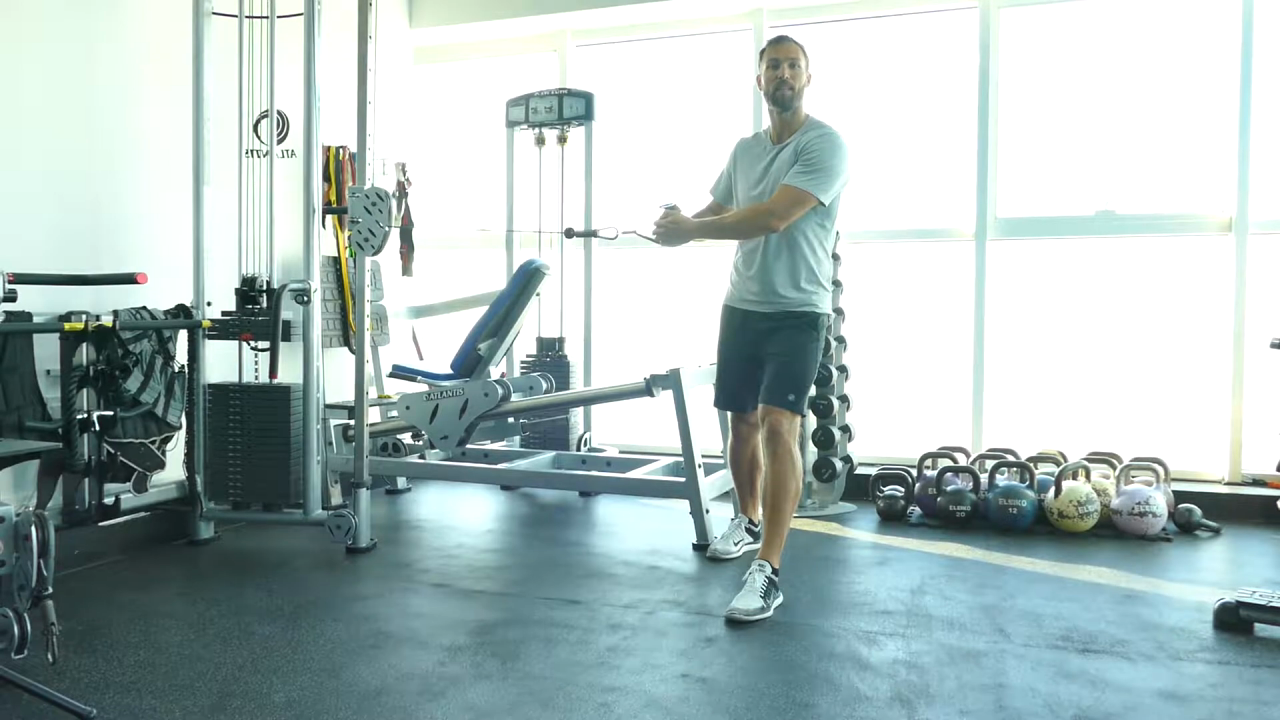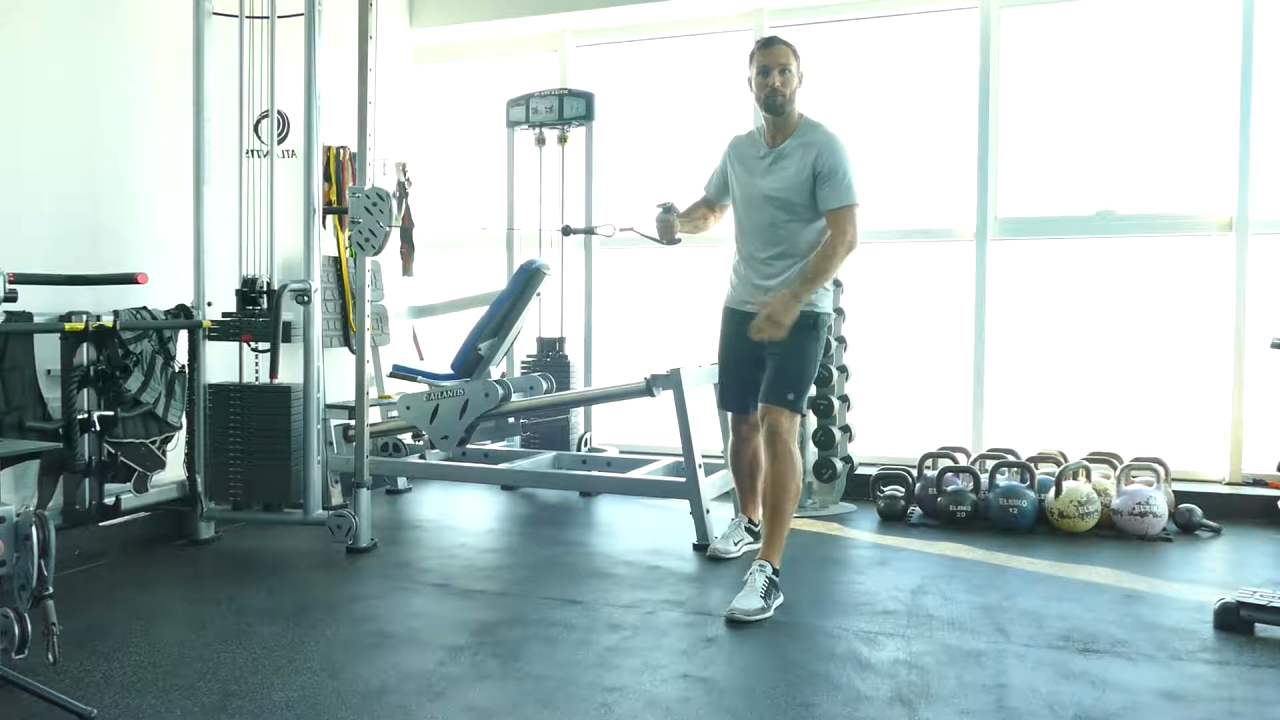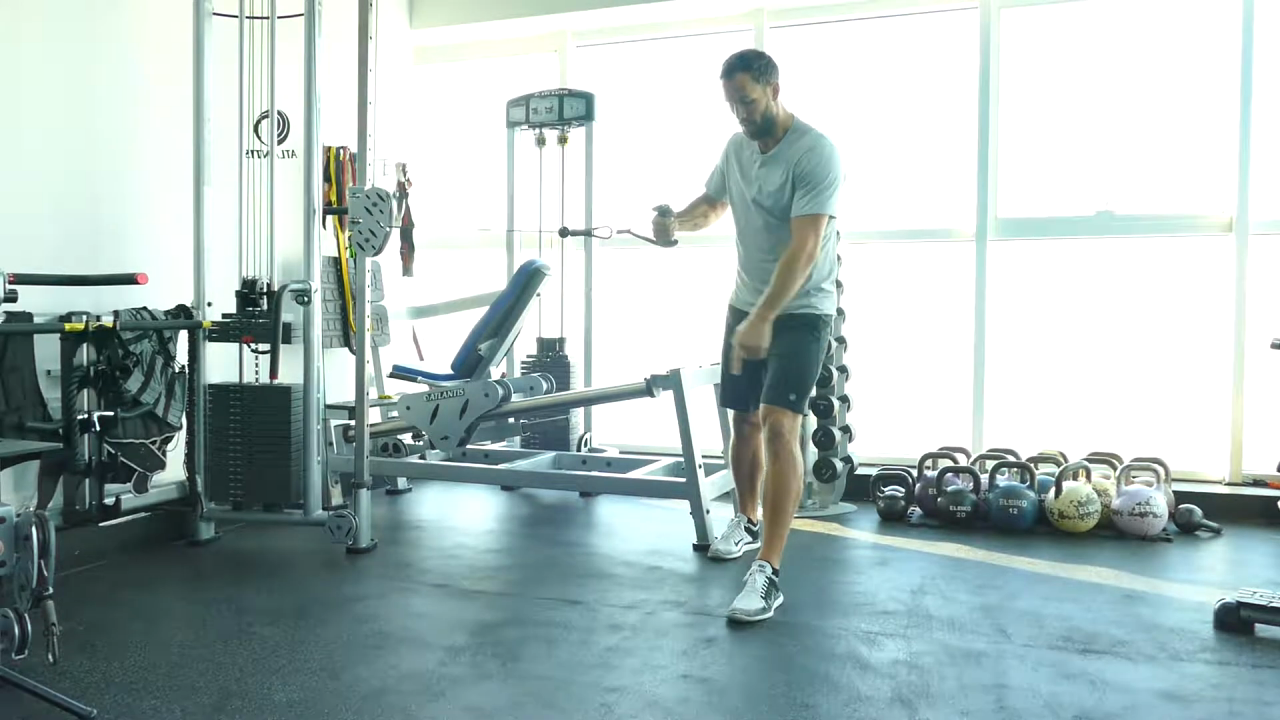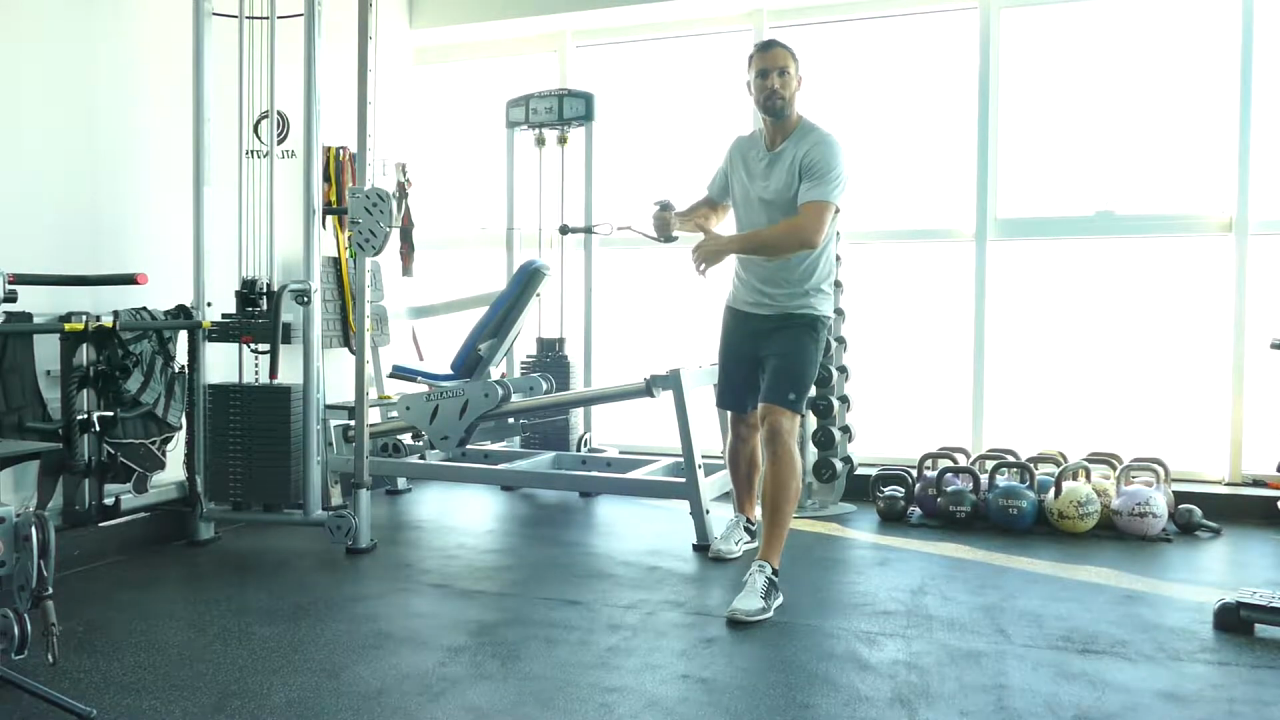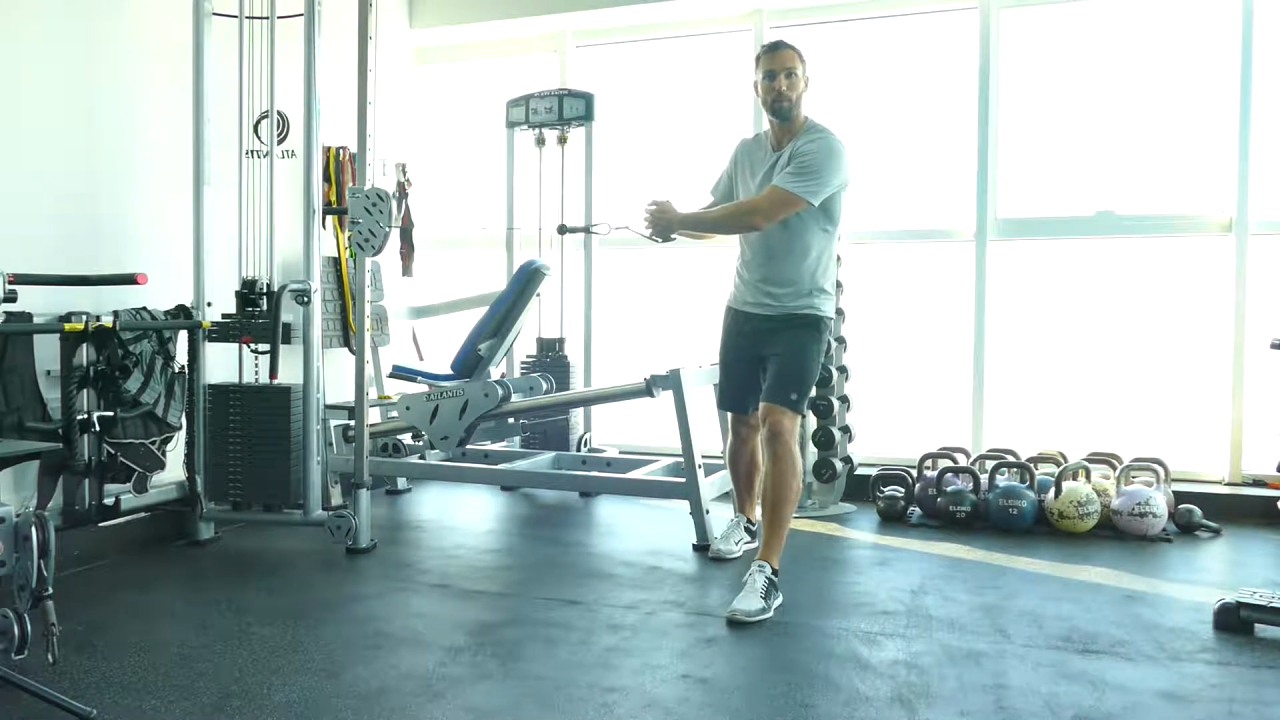
dt=1s
person 1, frame 1
left shoulder: (824, 144)
right shoulder: (745, 149)
left elbow: (774, 217)
right elbow: (718, 209)
left wrist: (690, 230)
right wrist: (683, 218)
left hip: (796, 312)
right hip: (742, 306)
left knee: (779, 427)
right knee: (742, 421)
left ankle: (768, 571)
right ankle: (749, 520)
person 1, frame 2
left shoulder: (824, 148)
right shoulder: (738, 148)
left elbow: (844, 236)
right elbow: (711, 207)
left wrist: (792, 300)
right wrist: (678, 221)
left hip: (799, 313)
right hip: (742, 307)
left knee: (778, 425)
right knee: (743, 422)
left ankle: (767, 572)
right ankle: (748, 521)
person 1, frame 3
left shoulder: (814, 153)
right shoulder: (737, 147)
left elbow: (804, 247)
right elbow: (711, 203)
left wrist: (763, 320)
right wrist: (675, 221)
left hip: (799, 313)
right hip: (747, 307)
left knee: (780, 426)
right knee: (745, 421)
left ankle: (767, 572)
right ankle: (748, 519)
person 1, frame 4
left shoulder: (819, 148)
right shoulder: (739, 149)
left elbow: (809, 231)
right elbow: (713, 204)
left wrist: (727, 244)
right wrist: (677, 219)
left hip: (798, 314)
right hip: (744, 308)
left knee: (777, 426)
right knee: (741, 421)
left ankle: (767, 572)
right ankle: (744, 519)
person 1, frame 5
left shoulder: (823, 148)
right shoulder: (746, 150)
left elbow: (757, 215)
right elbow: (719, 213)
left wrist: (677, 220)
right wrist: (674, 223)
left hip: (800, 314)
right hip: (745, 308)
left knee: (779, 426)
right knee: (743, 422)
left ankle: (767, 572)
right ankle: (745, 520)
